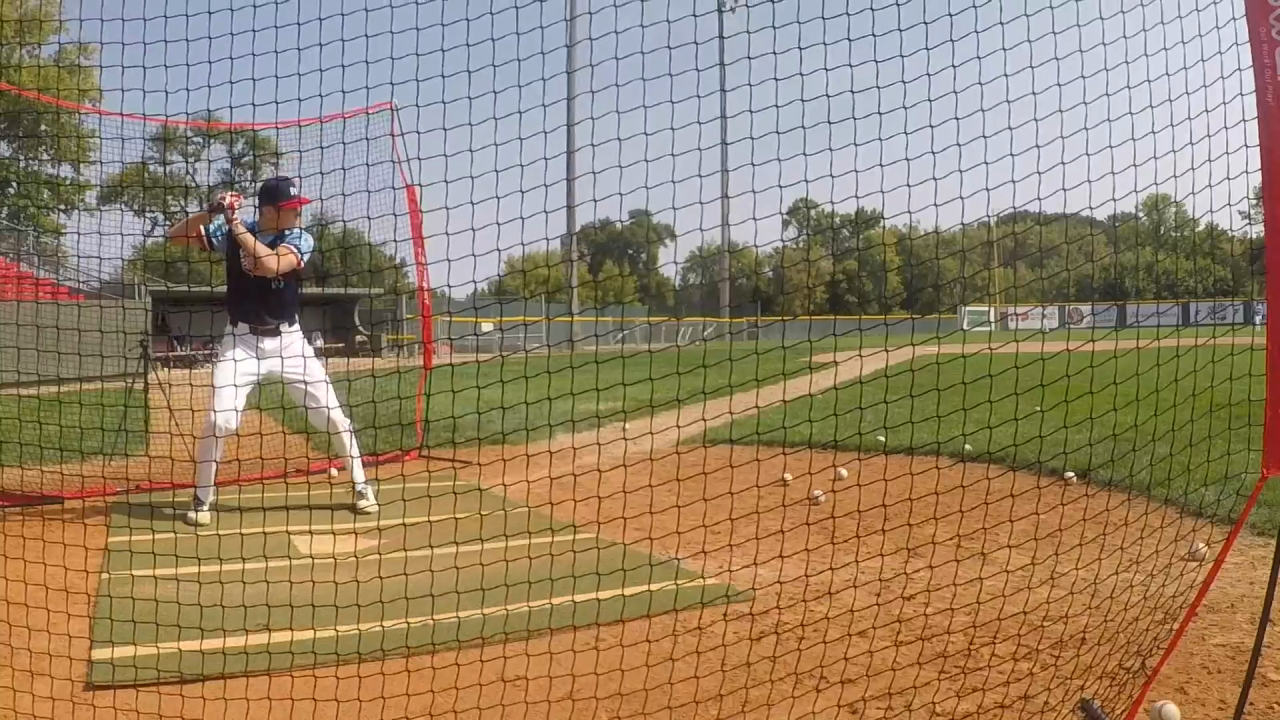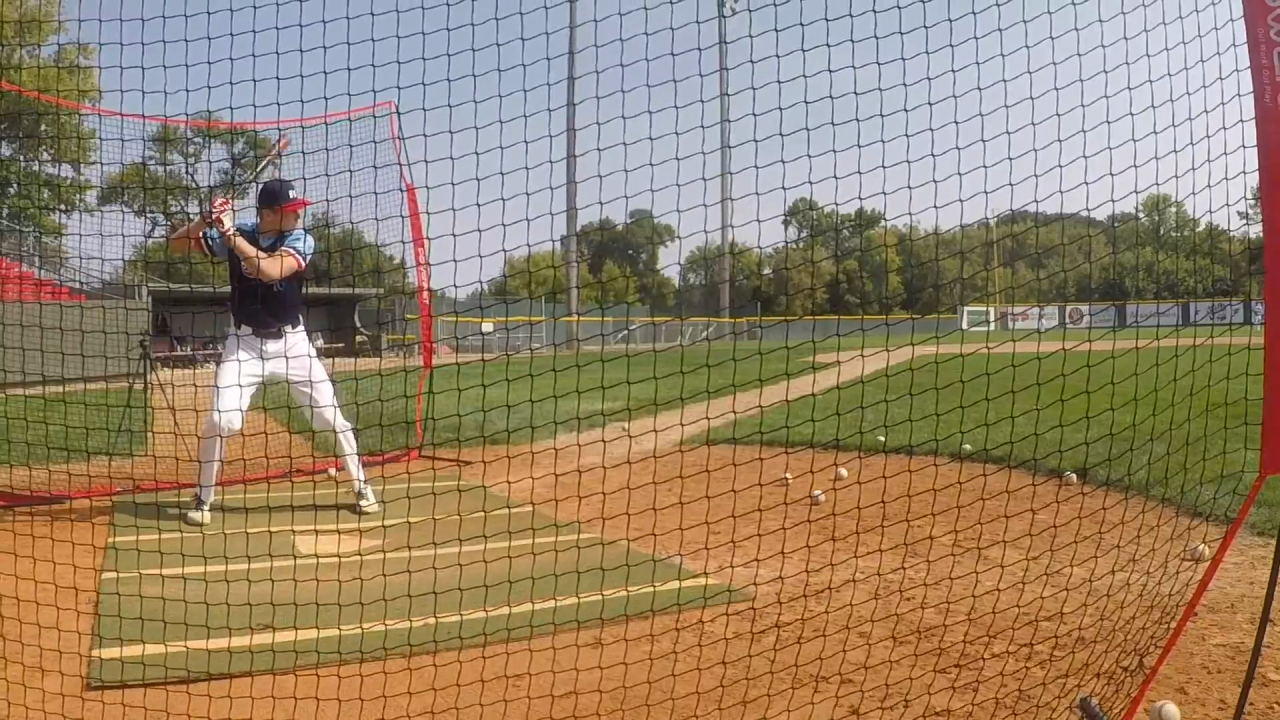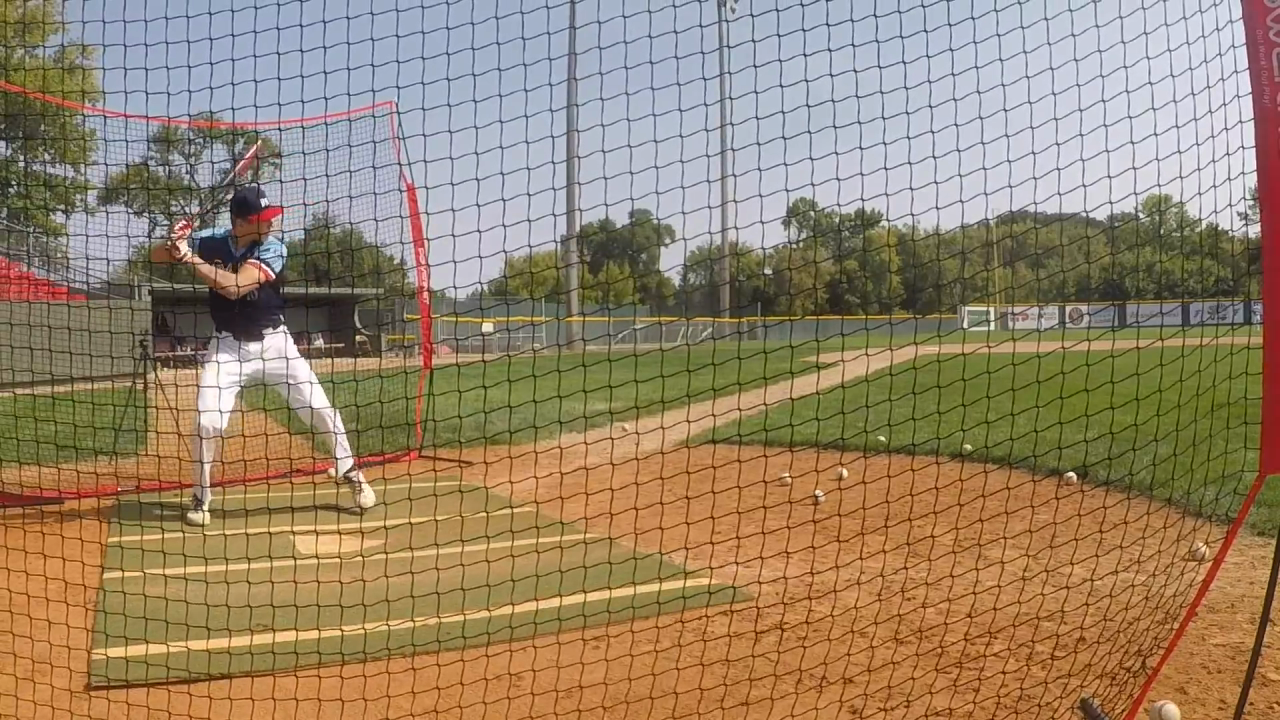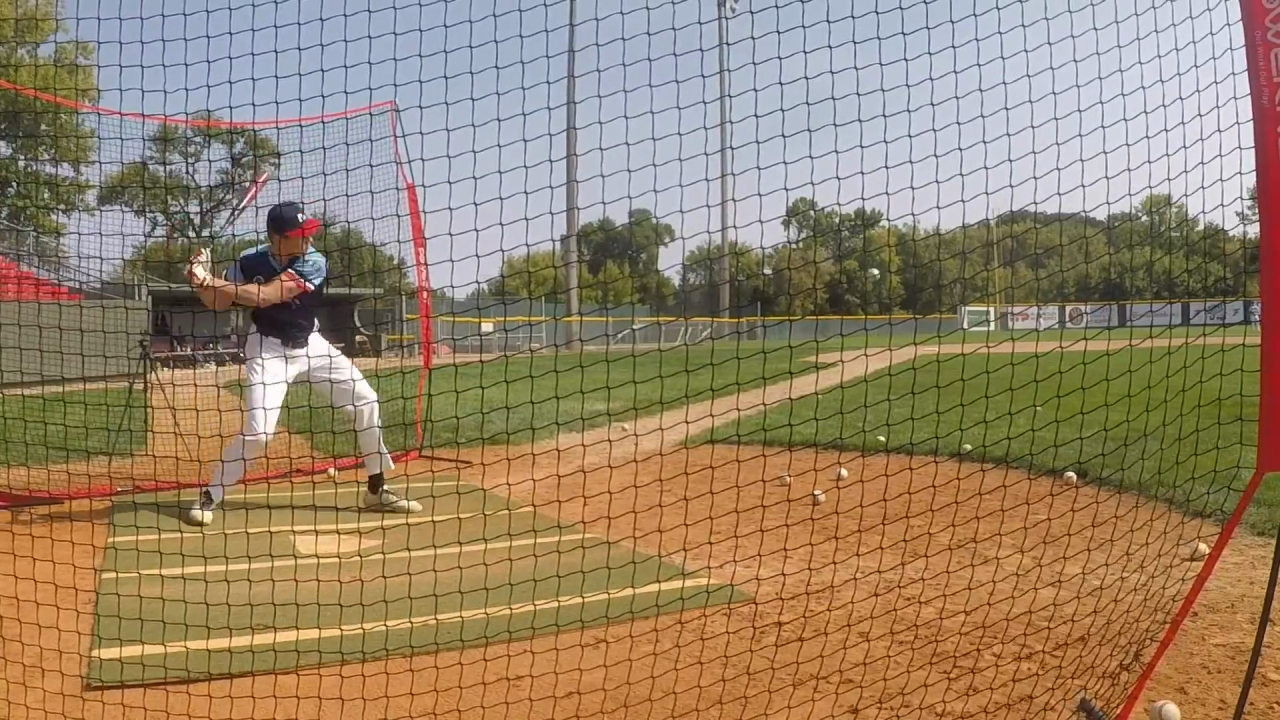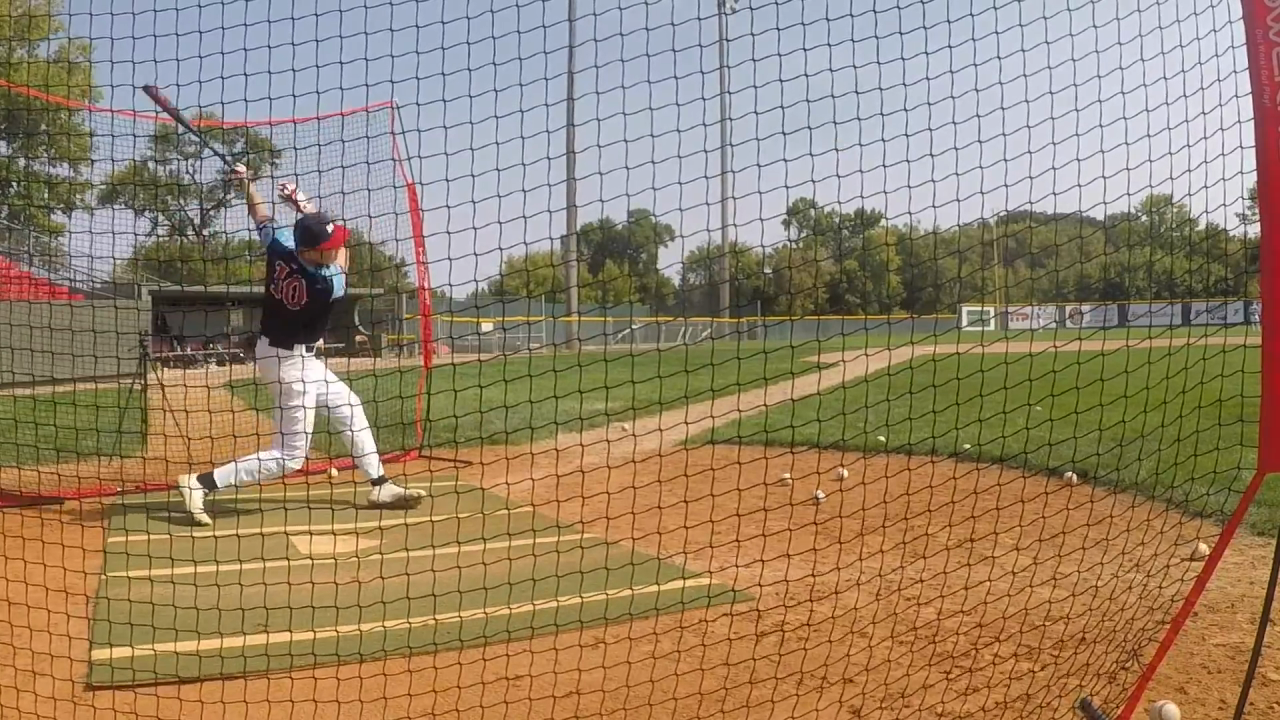
dt=0.4s
person 1, frame 1
left shoulder: (300, 239)
right shoulder: (231, 232)
left elbow: (271, 265)
right elbow: (175, 235)
left wrist: (236, 226)
right wrist: (213, 211)
left hip: (288, 339)
right hip: (242, 341)
left knee: (332, 413)
right knee: (219, 420)
left ankle: (361, 485)
right ankle: (202, 499)
person 1, frame 2
left shoulder: (301, 240)
right shoulder: (238, 233)
left elbow: (270, 270)
right elbow: (175, 242)
left wrist: (229, 233)
right wrist: (207, 219)
left hip: (292, 340)
right hip: (245, 342)
left knee: (330, 416)
right knee: (221, 421)
left ankle: (361, 486)
right ankle: (203, 498)
person 1, frame 3
left shoulder: (273, 248)
right shoulder: (211, 242)
left elbow: (234, 286)
right elbow: (154, 256)
left wrist: (189, 257)
right wrist: (175, 241)
left hip: (274, 341)
right hip: (229, 345)
left knee: (320, 409)
right knee: (208, 422)
left ankle: (351, 474)
right ankle: (201, 499)
person 1, frame 4
left shoulder: (313, 263)
right shoulder: (249, 263)
left elbow: (263, 296)
right elbow: (215, 304)
left wrist: (211, 282)
right wrist: (203, 280)
left hip: (309, 342)
right hip: (270, 349)
left knee: (365, 401)
right knee: (258, 431)
left ankle: (376, 489)
right ankle: (210, 497)
person 1, frame 5
left shoulder: (279, 243)
right shoulder: (329, 282)
left elbow: (260, 214)
right elbow: (340, 256)
left wrist: (245, 181)
right wrist: (303, 205)
left hip: (286, 352)
right hip: (291, 362)
left knee: (348, 406)
right knee: (290, 455)
left ankle: (380, 485)
right ankle: (201, 484)
